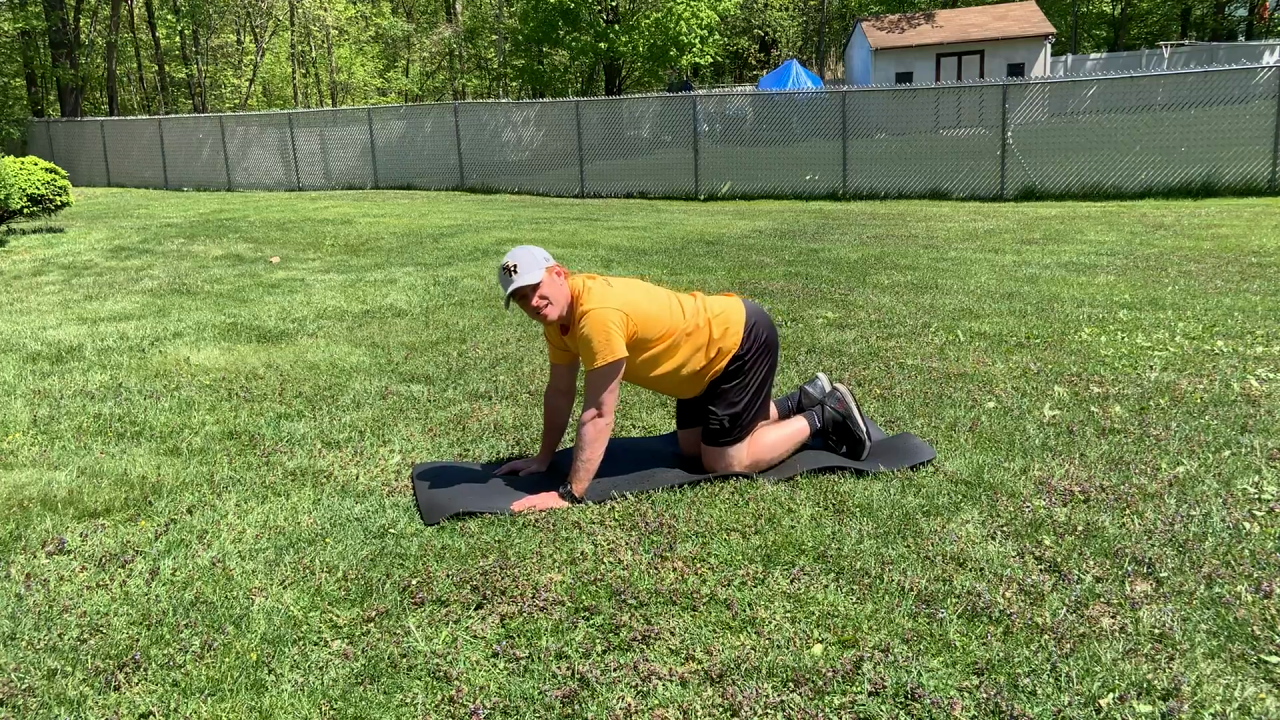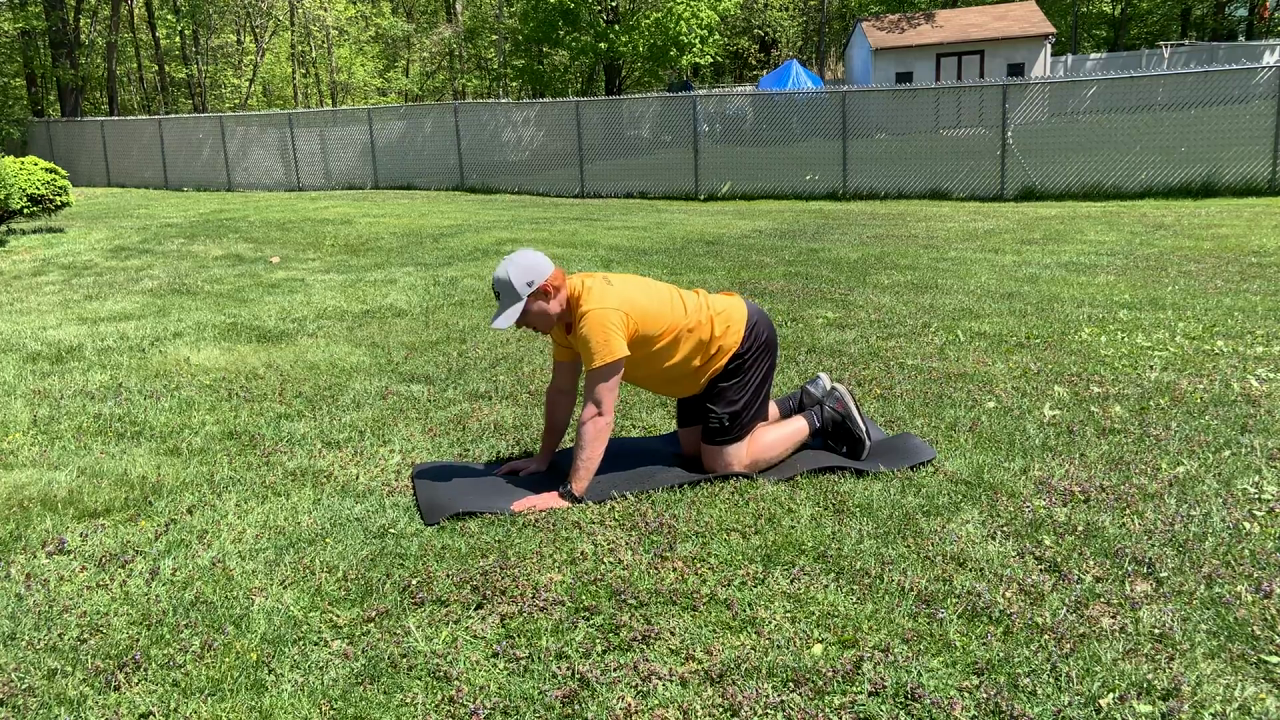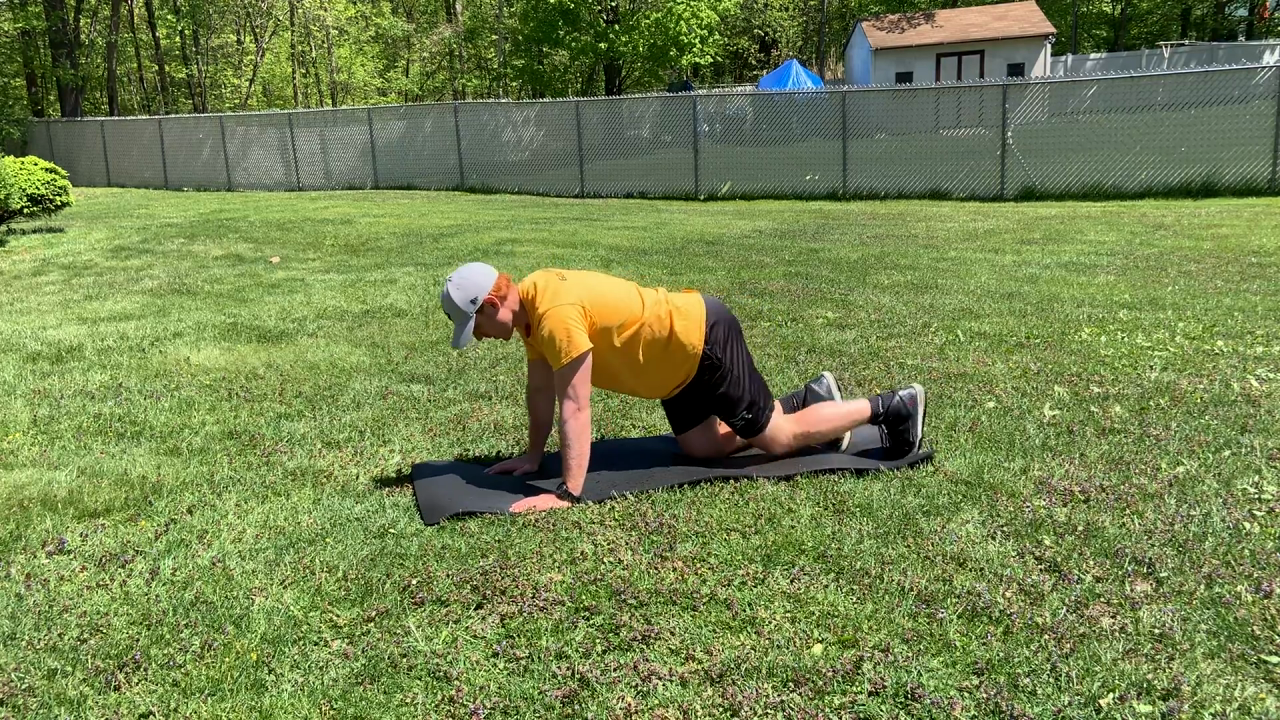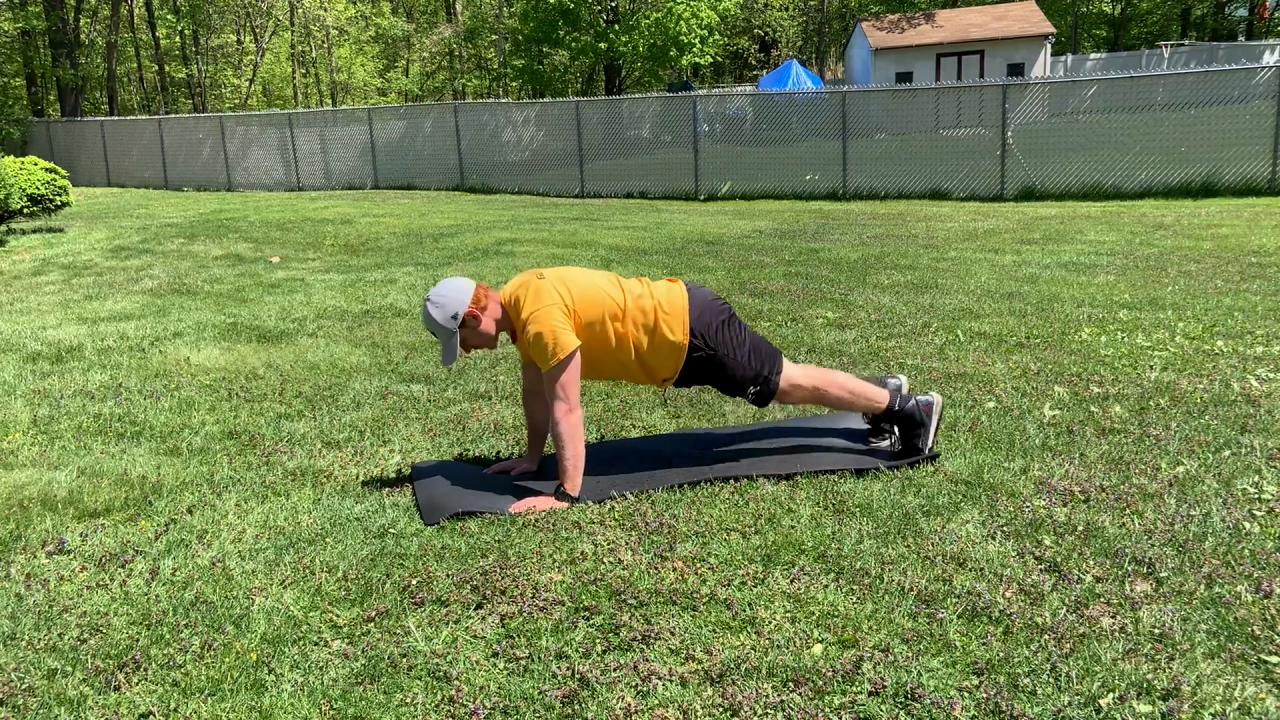
dt=0.7s
person 1, frame 1
left shoulder: (597, 315)
right shoulder: (557, 310)
left elbow: (598, 415)
right elbow: (559, 392)
left wrist: (569, 495)
right wrist: (543, 458)
left hip: (744, 340)
right hip: (713, 341)
left knee: (725, 462)
right knee: (693, 447)
left ankle: (824, 416)
right ankle: (804, 399)
person 1, frame 2
left shoulder: (597, 316)
right shoulder: (564, 307)
left elbow: (598, 413)
right elbow: (561, 391)
left wrist: (569, 494)
right wrist: (543, 459)
left hip: (743, 340)
right hip: (714, 339)
left knee: (724, 462)
right knee: (693, 446)
left ankle: (823, 416)
right ankle: (805, 400)
person 1, frame 3
left shoulder: (555, 314)
right shoulder: (530, 304)
left elbow: (576, 410)
right elbow: (540, 390)
left wrist: (568, 492)
right wrist: (533, 455)
left hip: (704, 338)
right hip: (681, 347)
left knee: (778, 438)
right knee: (700, 446)
left ankle: (894, 406)
right ankle: (810, 395)
person 1, frame 4
left shoulder: (539, 317)
right shoulder: (518, 300)
left elbow: (565, 408)
right elbow: (535, 391)
left wrist: (567, 493)
right wrist: (531, 456)
left hip: (692, 331)
right hip: (678, 315)
left knee: (789, 385)
right knee: (779, 377)
left ankle: (907, 408)
right ankle: (882, 391)
